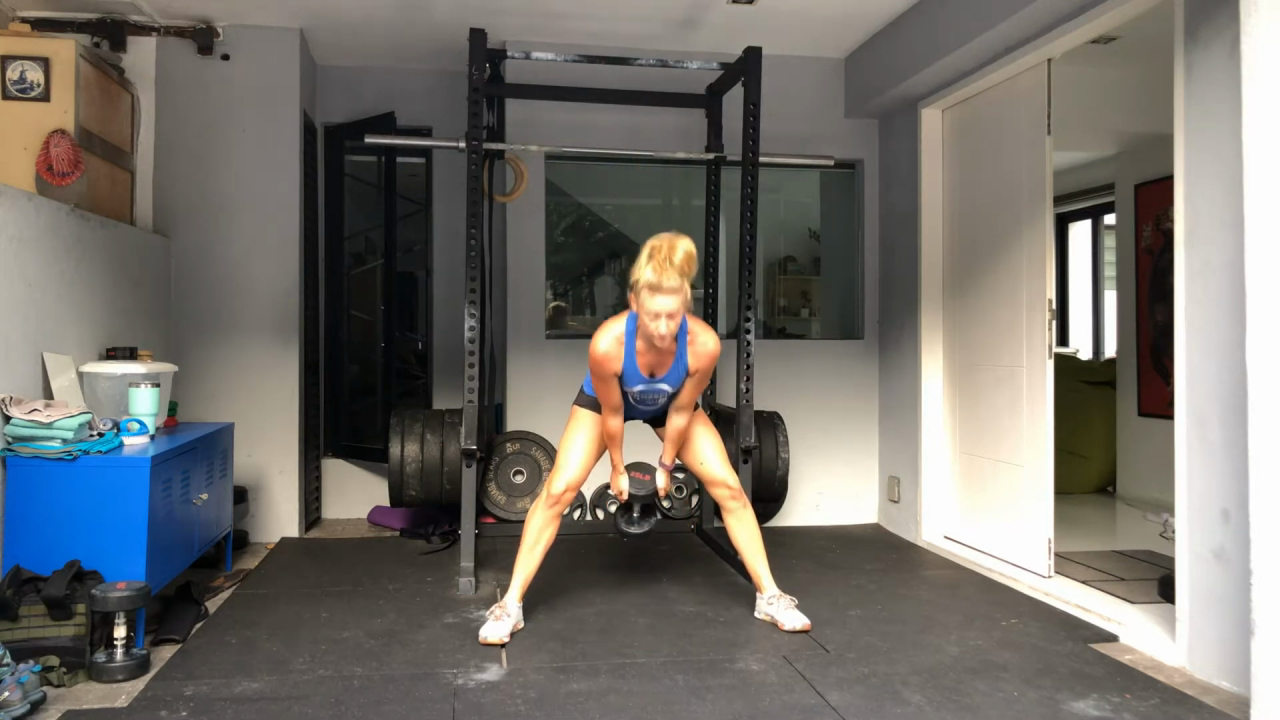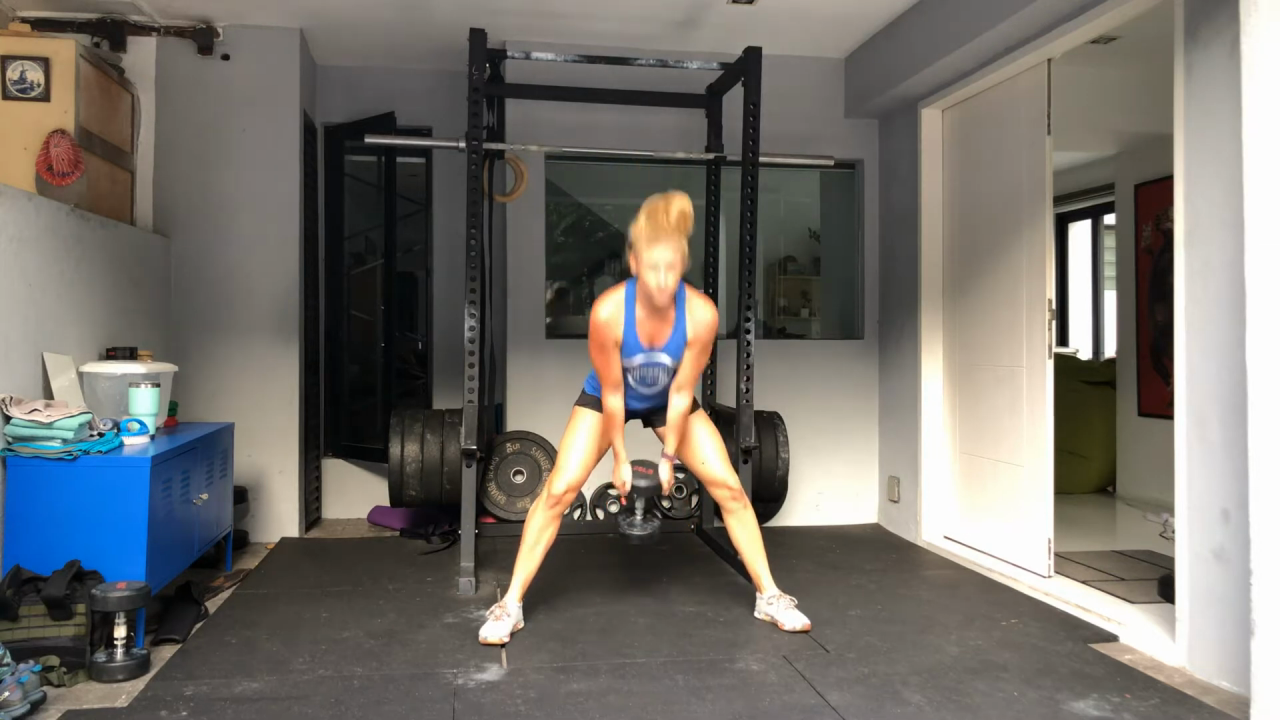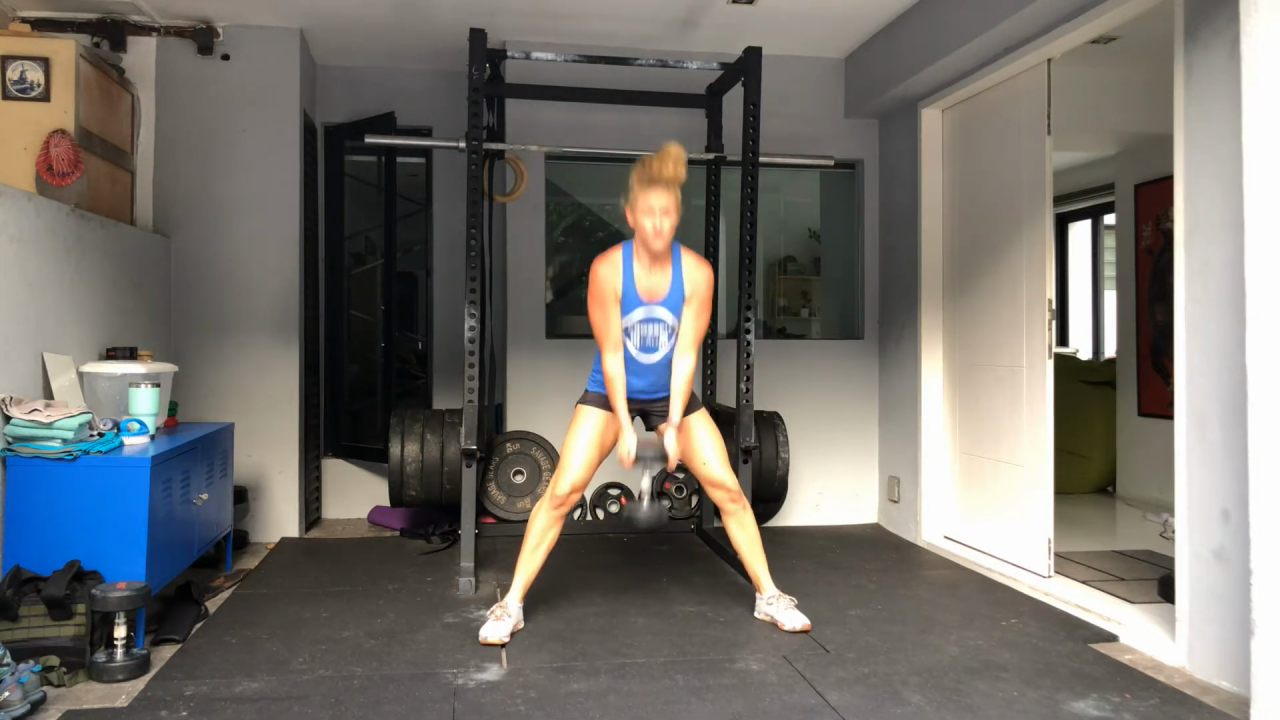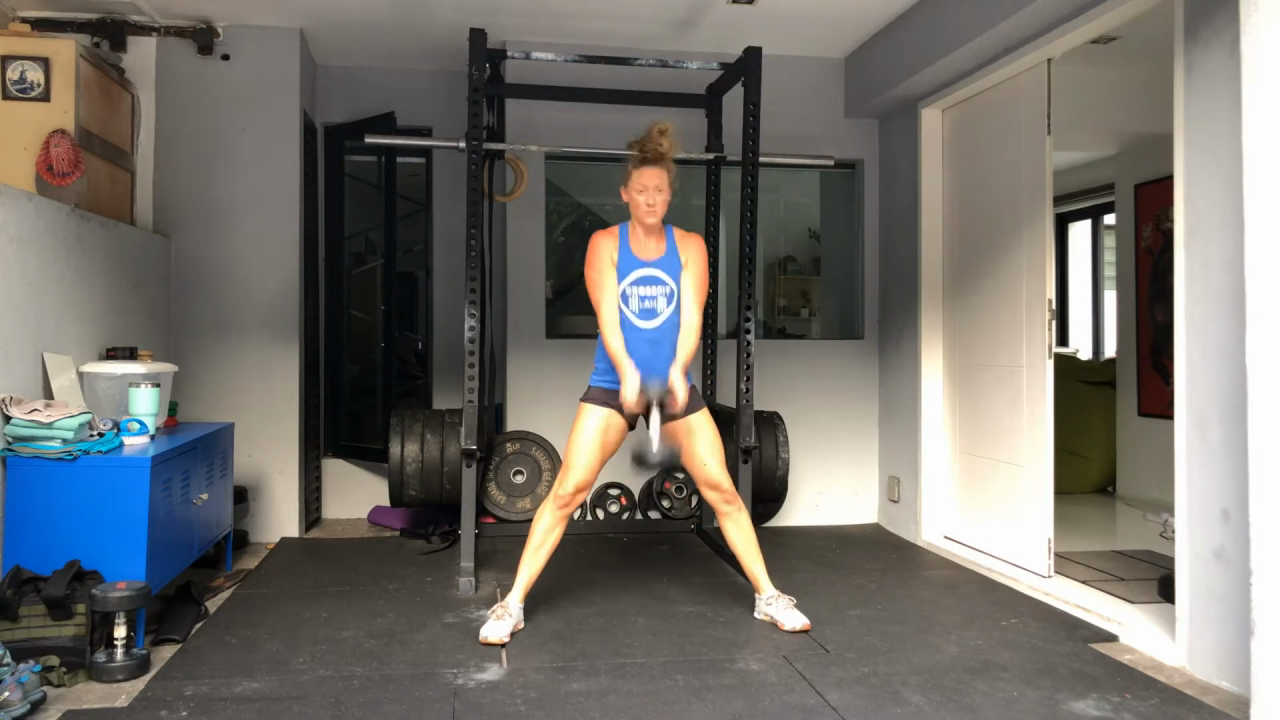
dt=0.1s
person 1, frame 1
left shoulder: (704, 344)
right shoulder: (607, 343)
left elbow: (681, 411)
right elbow: (613, 414)
left wrist: (665, 465)
right wrist: (618, 469)
left hip: (669, 407)
right hip: (602, 403)
left knee: (728, 487)
right knee: (558, 490)
left ankle: (770, 596)
right ankle: (510, 605)
person 1, frame 2
left shoulder: (701, 313)
right shoulder: (608, 311)
left elbow: (682, 390)
right elbow: (612, 391)
left wrist: (667, 455)
right wrist: (620, 459)
left hip: (669, 405)
right hip: (603, 401)
left knee: (728, 487)
right knee: (559, 491)
left ankle: (770, 596)
right ankle: (510, 605)
person 1, frame 3
left shoulder: (697, 271)
right shoulder: (607, 268)
left elbow: (687, 353)
right elbow: (610, 354)
left wrist: (674, 425)
right wrist: (623, 426)
left hip: (672, 393)
right hip: (609, 392)
left knee: (727, 488)
right knee: (562, 492)
left ankle: (769, 596)
right ankle: (511, 603)
person 1, frame 4
left shoulder: (689, 245)
right shoulder: (605, 242)
left elbow: (693, 314)
right elbow: (605, 317)
left wrist: (680, 373)
right wrist: (626, 375)
left hip: (673, 383)
right hip: (611, 385)
left knee: (722, 492)
right knee: (567, 493)
left ankle: (767, 595)
right ankle: (513, 603)
